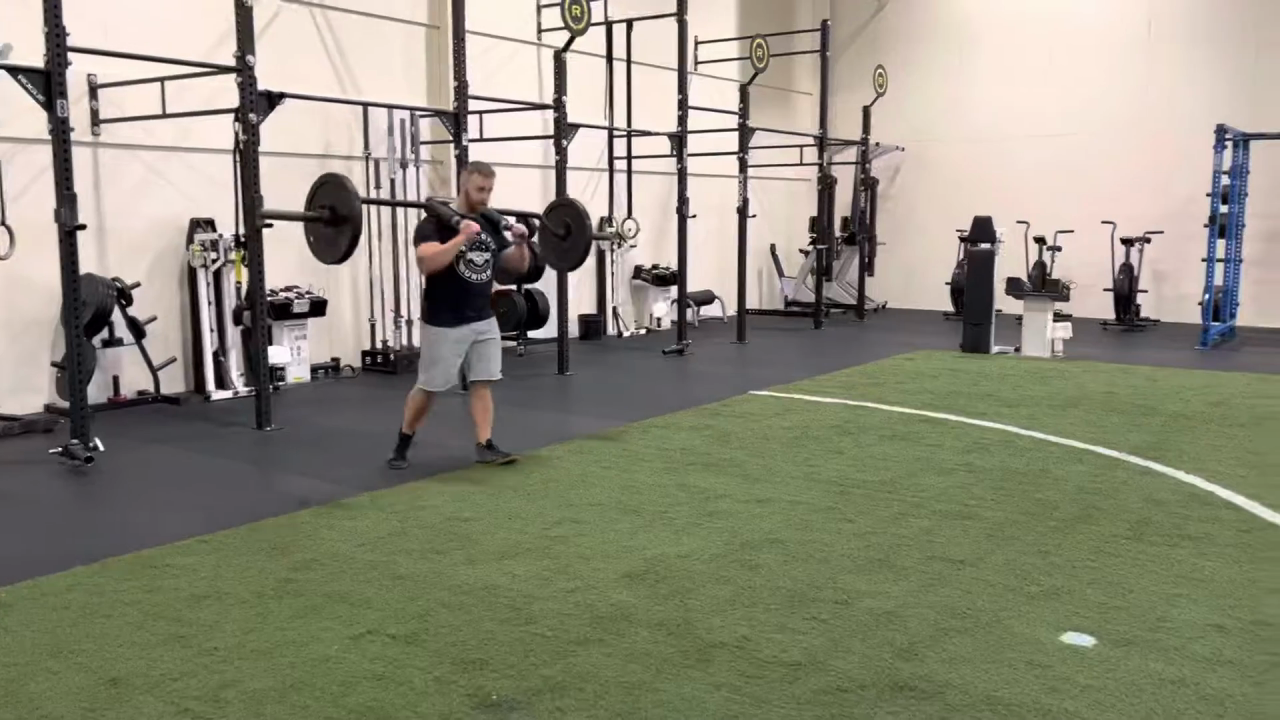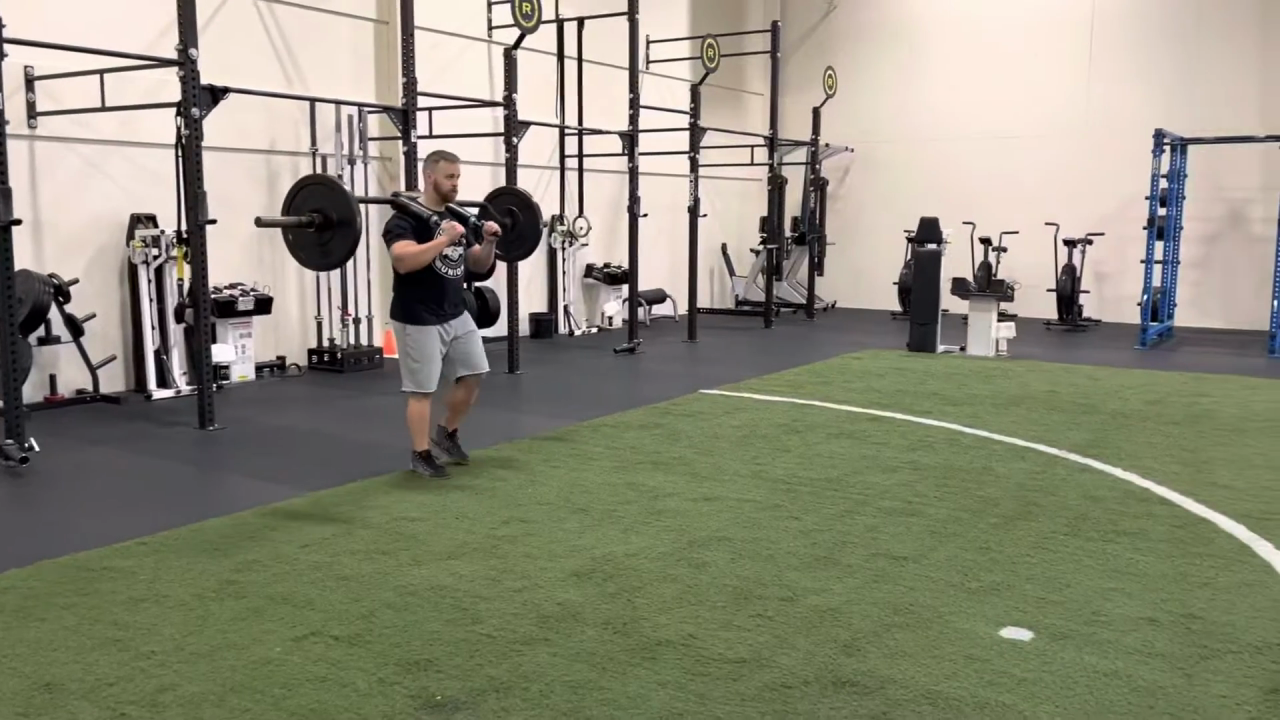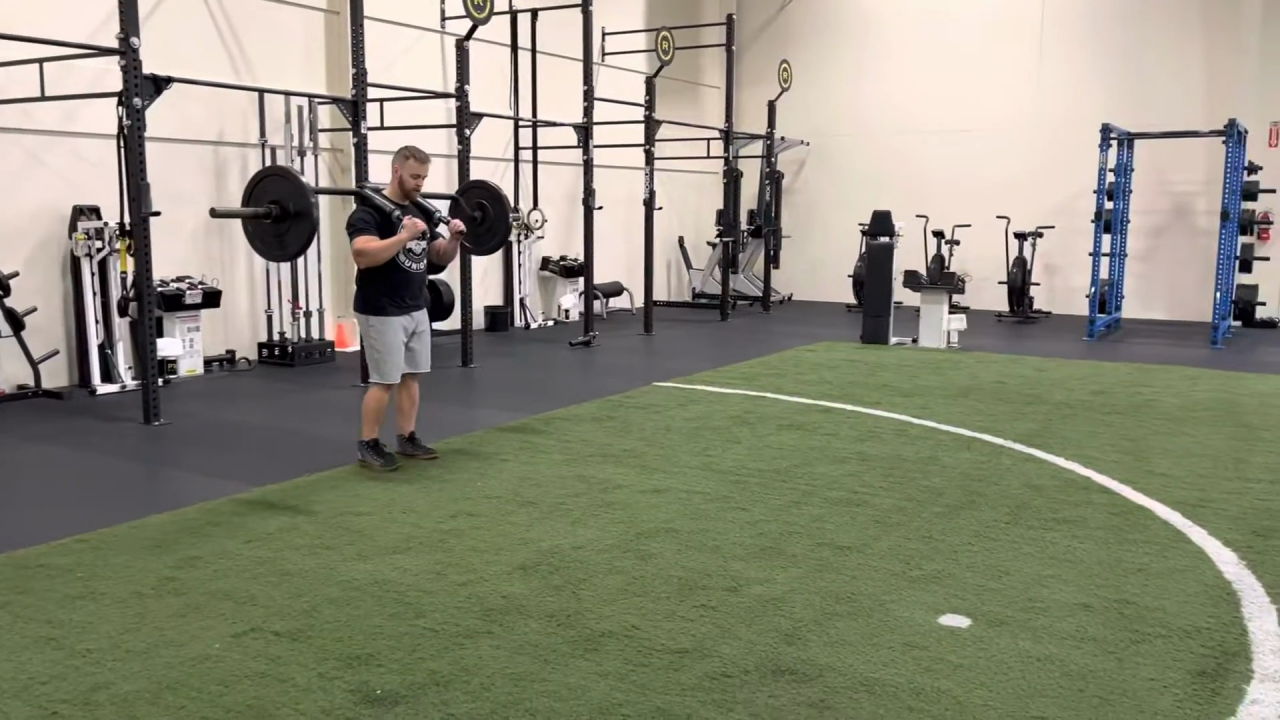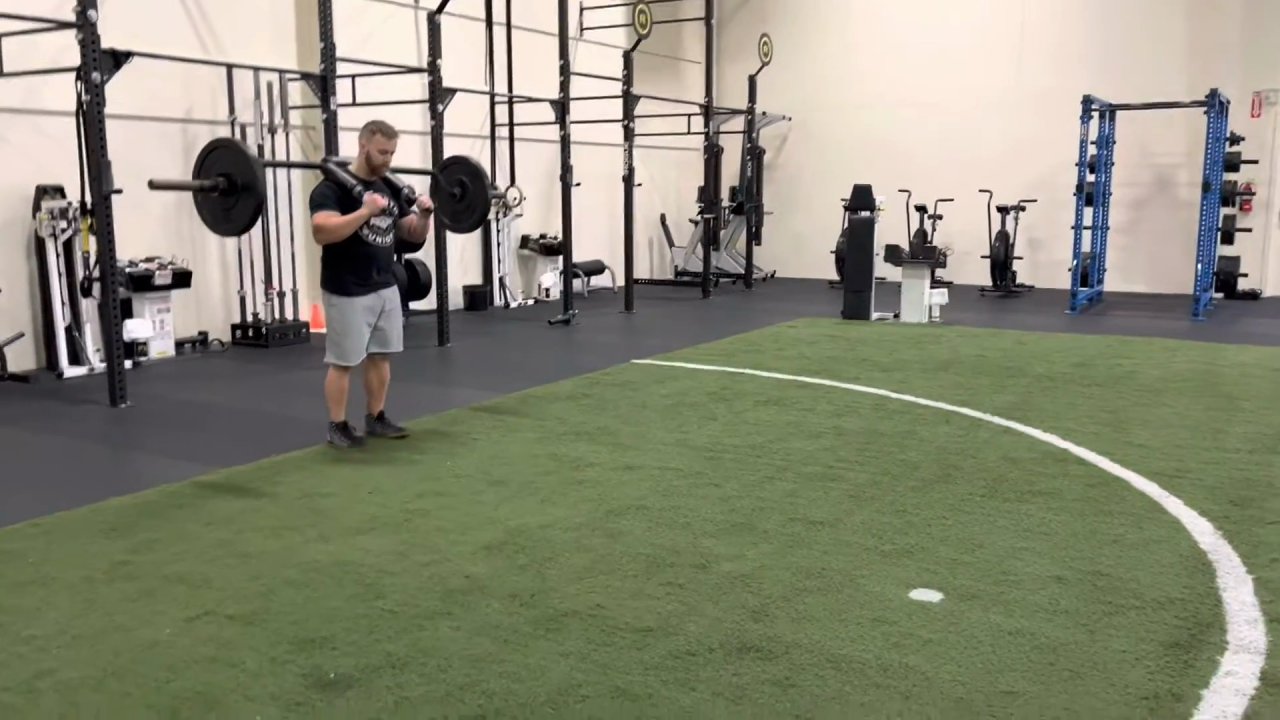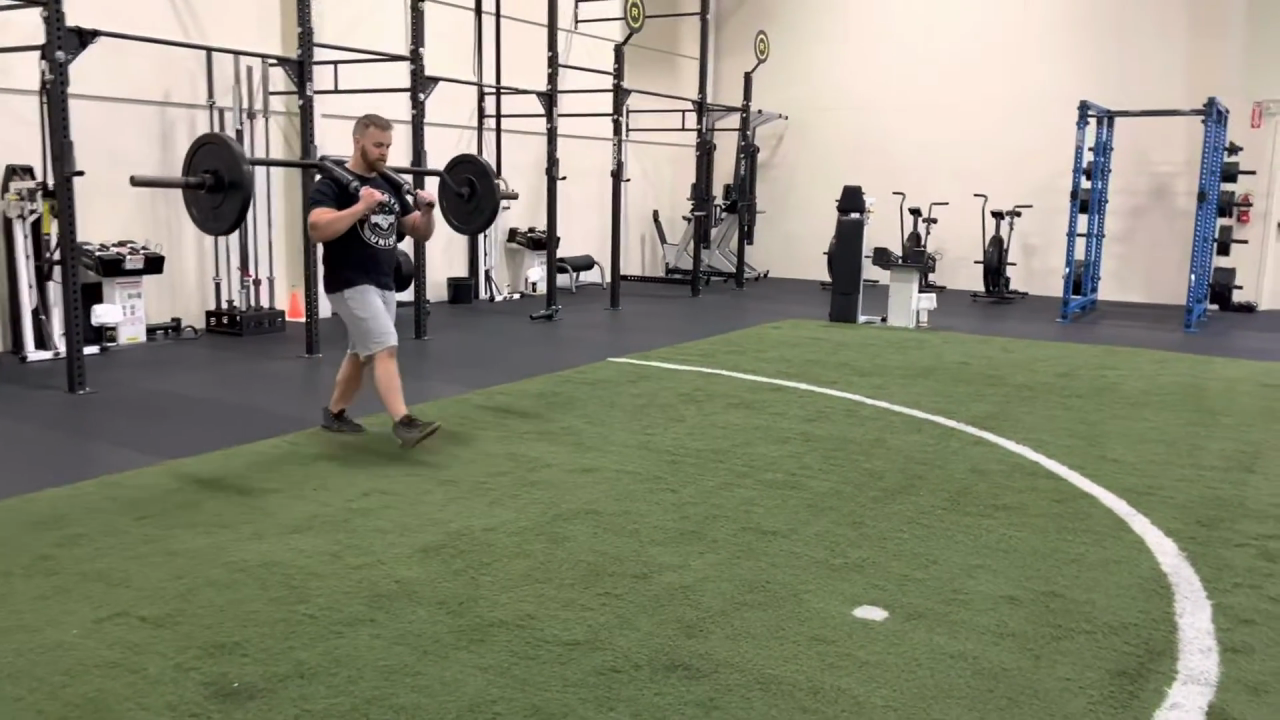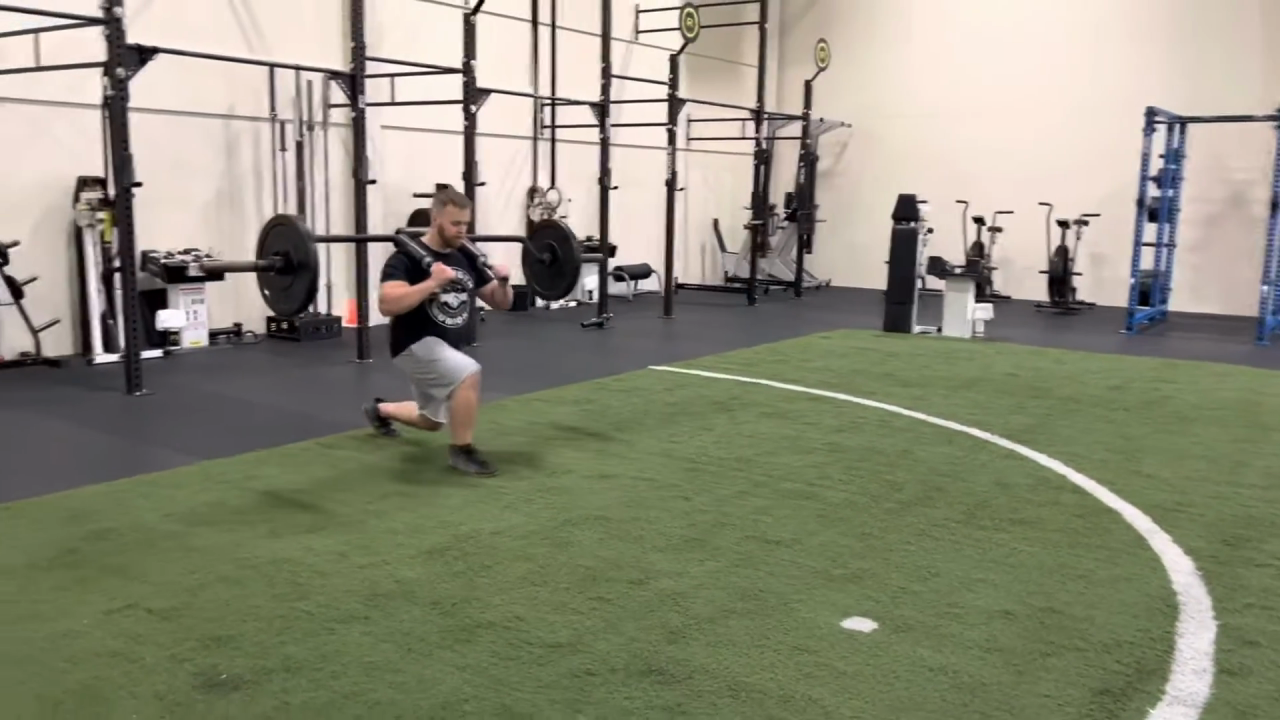
dt=0.7s
person 1, frame 1
left shoulder: (491, 224)
right shoulder: (436, 223)
left elbow: (519, 266)
right elbow: (426, 264)
left wrist: (521, 243)
right wrist: (462, 238)
left hip: (484, 320)
right hip: (444, 323)
left knee: (483, 383)
right knee: (429, 387)
left ankle: (485, 445)
right ankle: (403, 439)
person 1, frame 2
left shoulder: (456, 219)
right shoulder: (406, 220)
left elbow: (479, 265)
right elbow: (404, 261)
left wrist: (489, 242)
right wrist: (444, 239)
left hip: (457, 315)
right hip: (419, 320)
left knee: (473, 375)
right knee: (422, 389)
left ankle: (445, 433)
right ankle: (421, 455)
person 1, frame 3
left shoulder: (419, 212)
right shoulder: (369, 212)
left elbow: (441, 257)
right elbow: (363, 256)
left wrist: (454, 238)
right wrist: (405, 235)
left hip: (416, 309)
right hip: (381, 312)
left knee: (410, 376)
right knee: (385, 380)
left ankle: (407, 438)
right ankle: (368, 443)
person 1, frame 4
left shoulder: (389, 189)
right shoulder: (333, 187)
left elbow: (415, 235)
right elbow: (322, 232)
left wrist: (424, 214)
right wrist: (365, 211)
left hip: (386, 287)
right hip: (348, 291)
left knee: (381, 355)
right knee: (343, 362)
left ankle: (376, 418)
right ankle: (337, 426)
person 1, frame 5
left shoulder: (389, 186)
right shoulder: (332, 184)
left elbow: (421, 233)
right elbow: (317, 229)
left wrist: (427, 210)
right wrist: (362, 206)
left hip: (383, 284)
right hip: (350, 285)
left knee: (362, 353)
right knee: (385, 349)
left ankle: (334, 413)
right ankle: (403, 422)
person 1, frame 6
left shoulder: (467, 258)
right shoulder: (407, 259)
left elbow: (501, 302)
right elbow: (387, 304)
left wrist: (503, 282)
right wrist: (433, 282)
left hip: (447, 350)
right hip: (415, 346)
left knee: (432, 420)
right knee: (469, 374)
left ankle: (378, 411)
right ankle: (461, 450)
